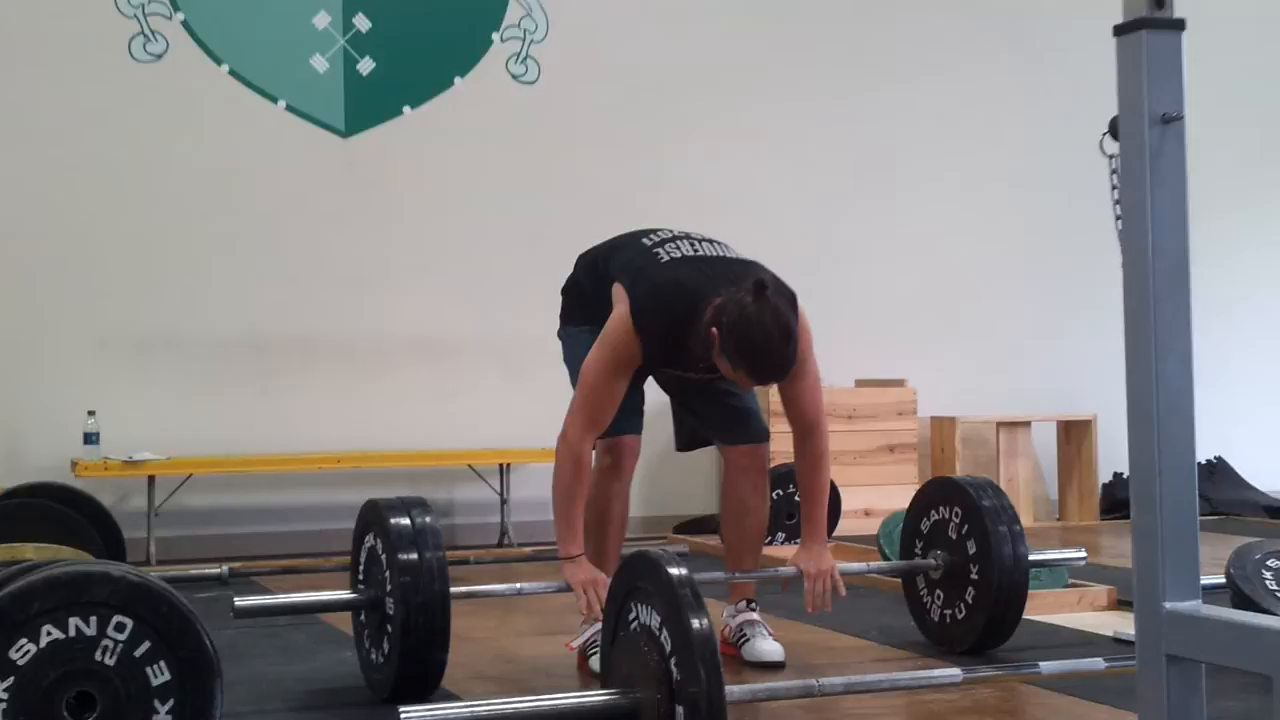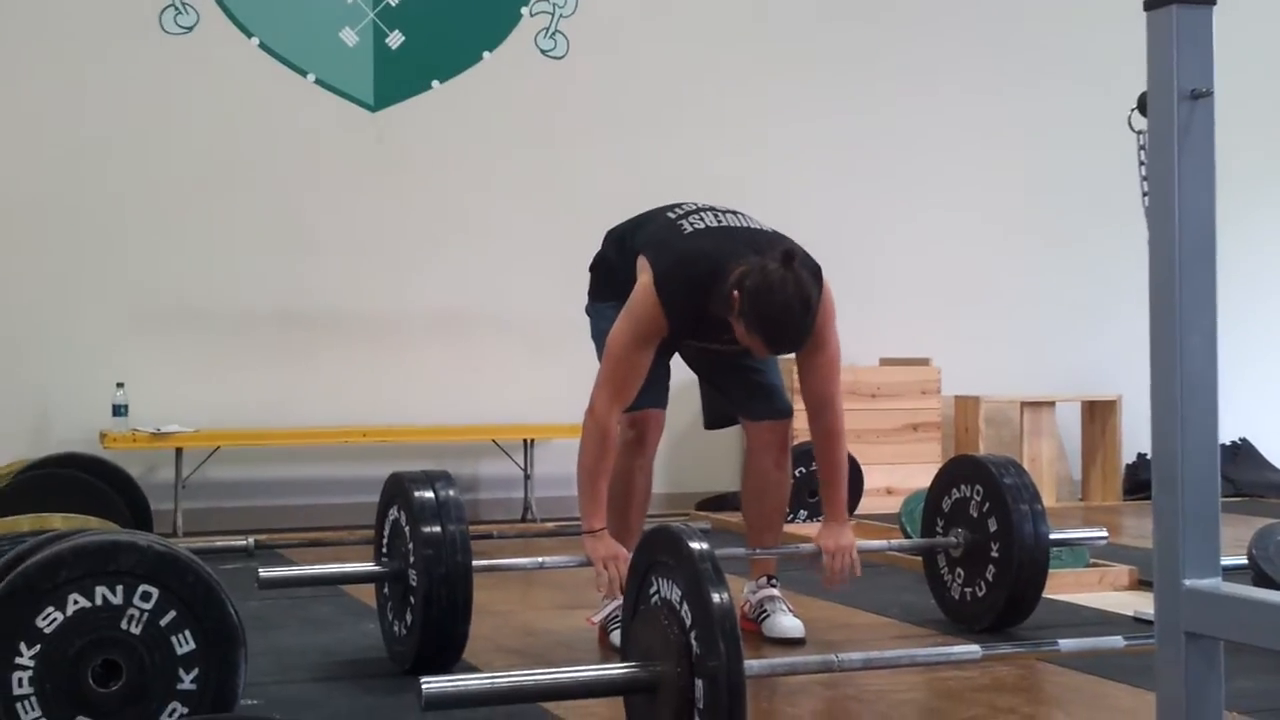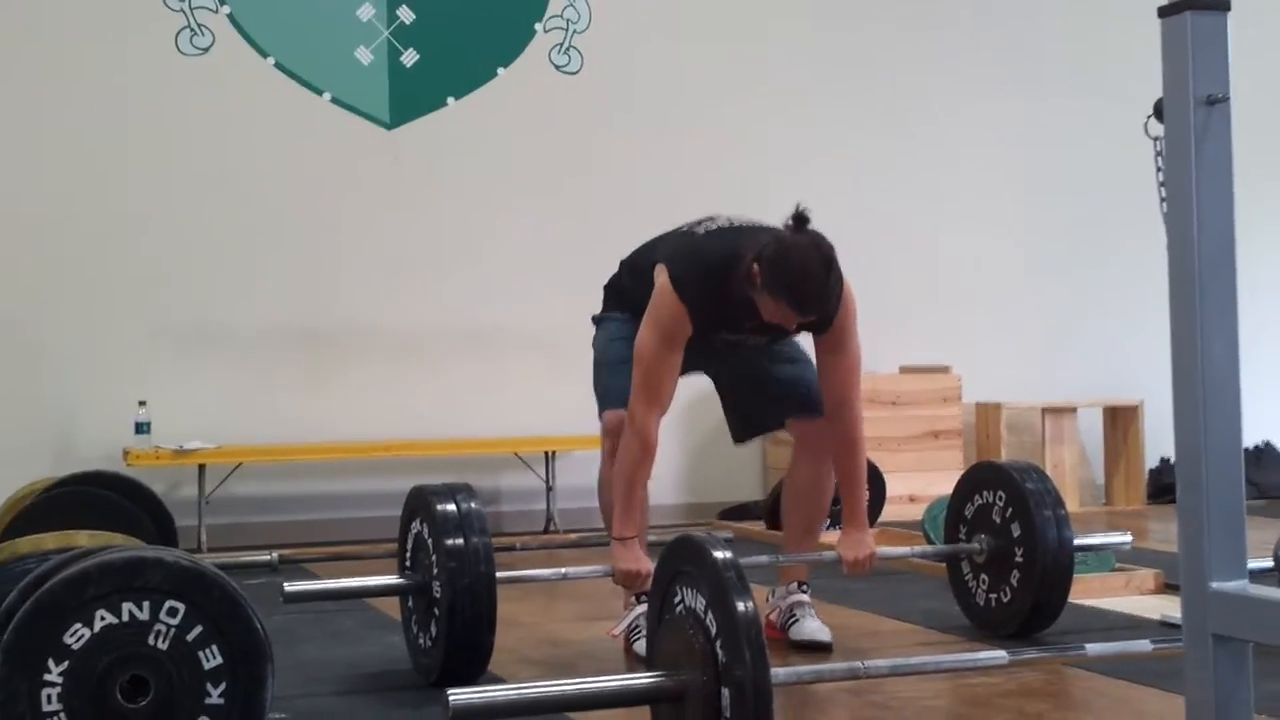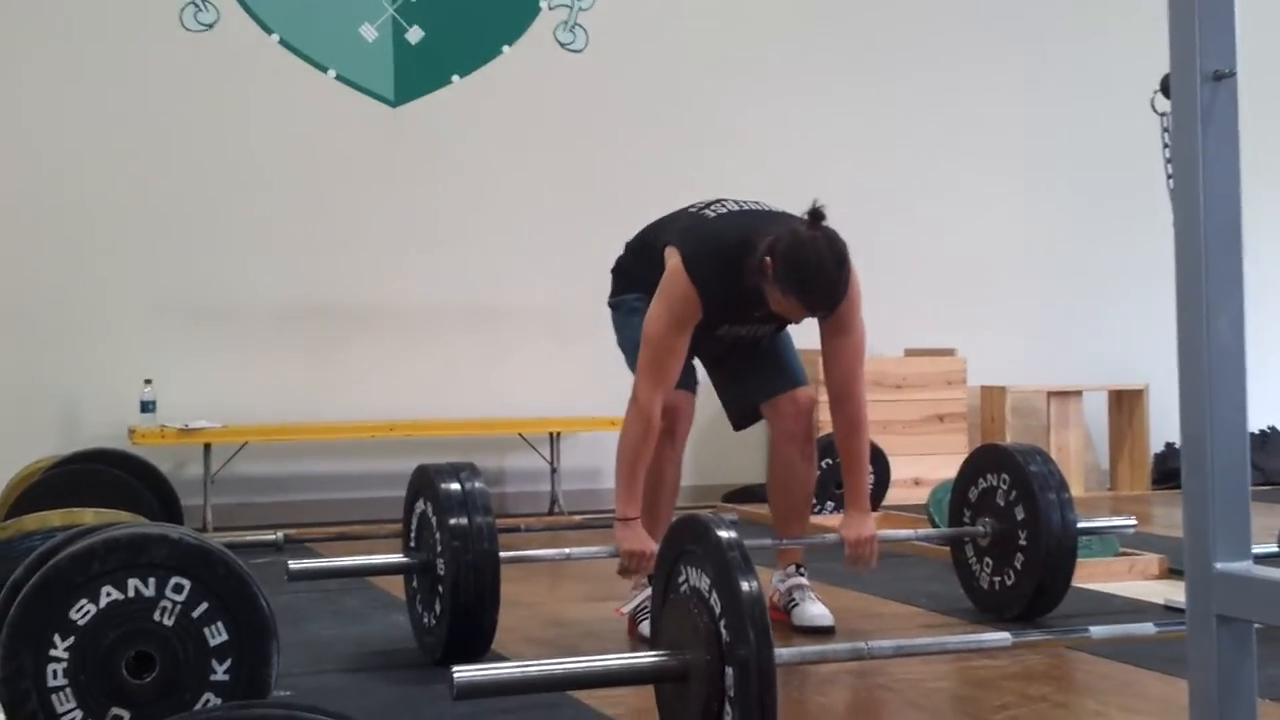
dt=1s
person 1, frame 1
left shoulder: (782, 319)
right shoulder: (633, 319)
left elbow: (810, 431)
right elbow: (576, 436)
left wrist: (814, 542)
right wrist: (572, 556)
left hip: (697, 316)
right hip: (596, 311)
left knee: (751, 450)
right knee: (618, 449)
left ankle: (742, 615)
right ankle: (599, 624)
person 1, frame 2
left shoulder: (809, 293)
right shoulder: (658, 289)
left elbow: (825, 409)
right elbow: (605, 410)
left wrist: (836, 520)
right wrist: (595, 530)
left hip: (719, 307)
right hip: (624, 285)
left knee: (774, 426)
right knee: (642, 423)
left ankle: (762, 591)
right ankle: (620, 599)
person 1, frame 3
left shoulder: (831, 293)
right shoulder: (682, 282)
left elbow: (845, 414)
right elbow: (644, 418)
left wrist: (857, 526)
right wrist: (625, 541)
left hip: (746, 334)
right hip: (638, 311)
left knee: (818, 427)
right knee: (623, 424)
left ankle: (790, 598)
right ankle: (640, 607)
person 1, frame 4
left shoulder: (835, 278)
right shoulder: (693, 268)
left elbow: (848, 397)
right elbow: (648, 398)
left wrist: (858, 510)
right wrist: (628, 520)
left hip: (743, 317)
right hip: (648, 293)
left knee: (797, 409)
right knee: (674, 410)
left ankle: (790, 580)
right ankle: (648, 589)
